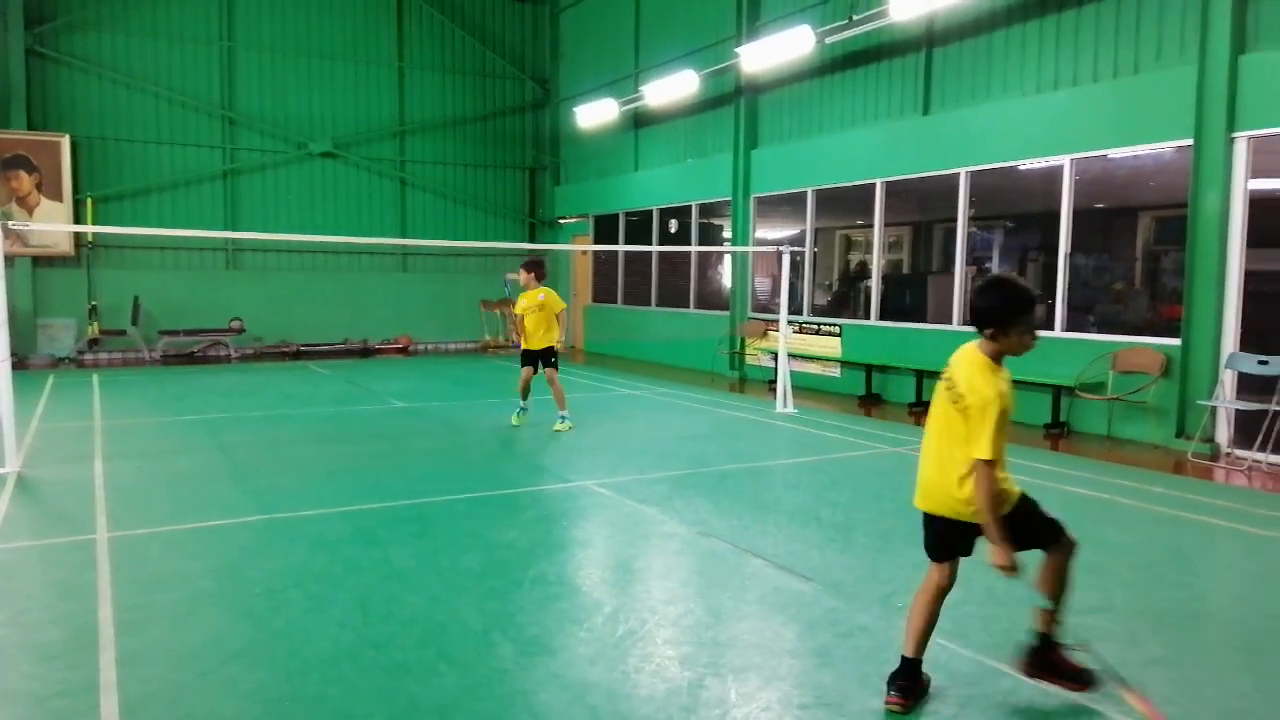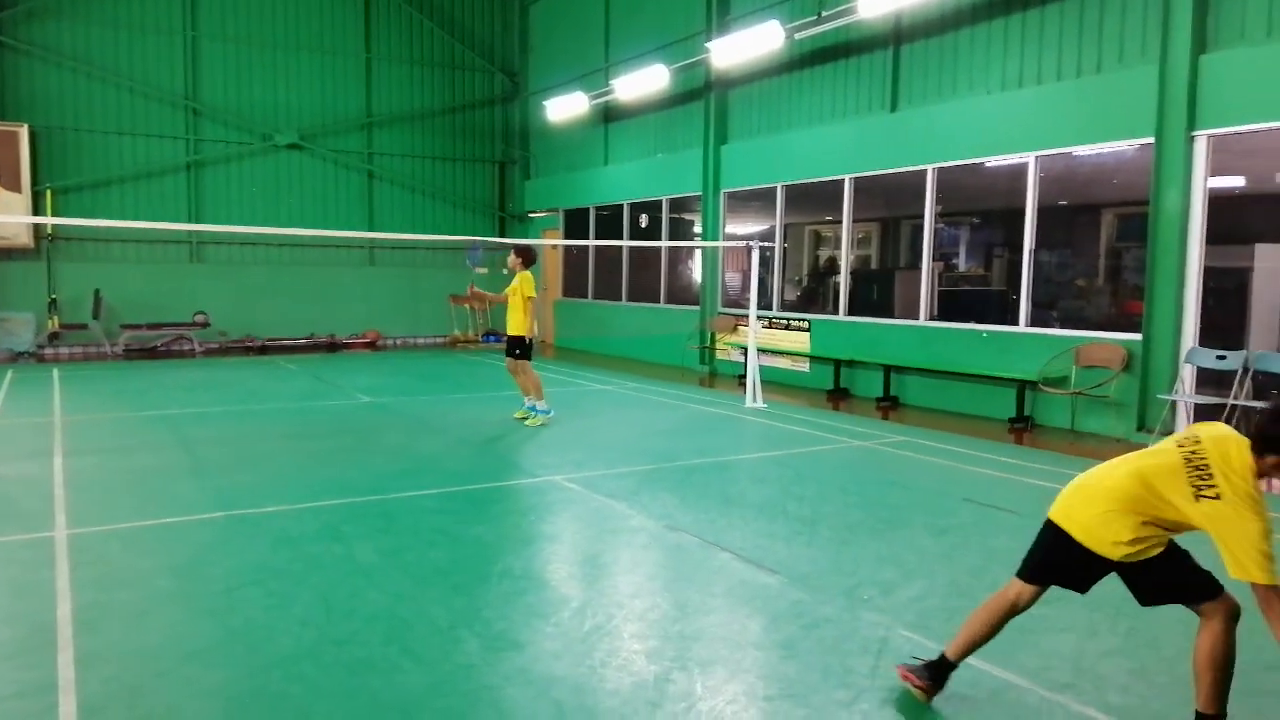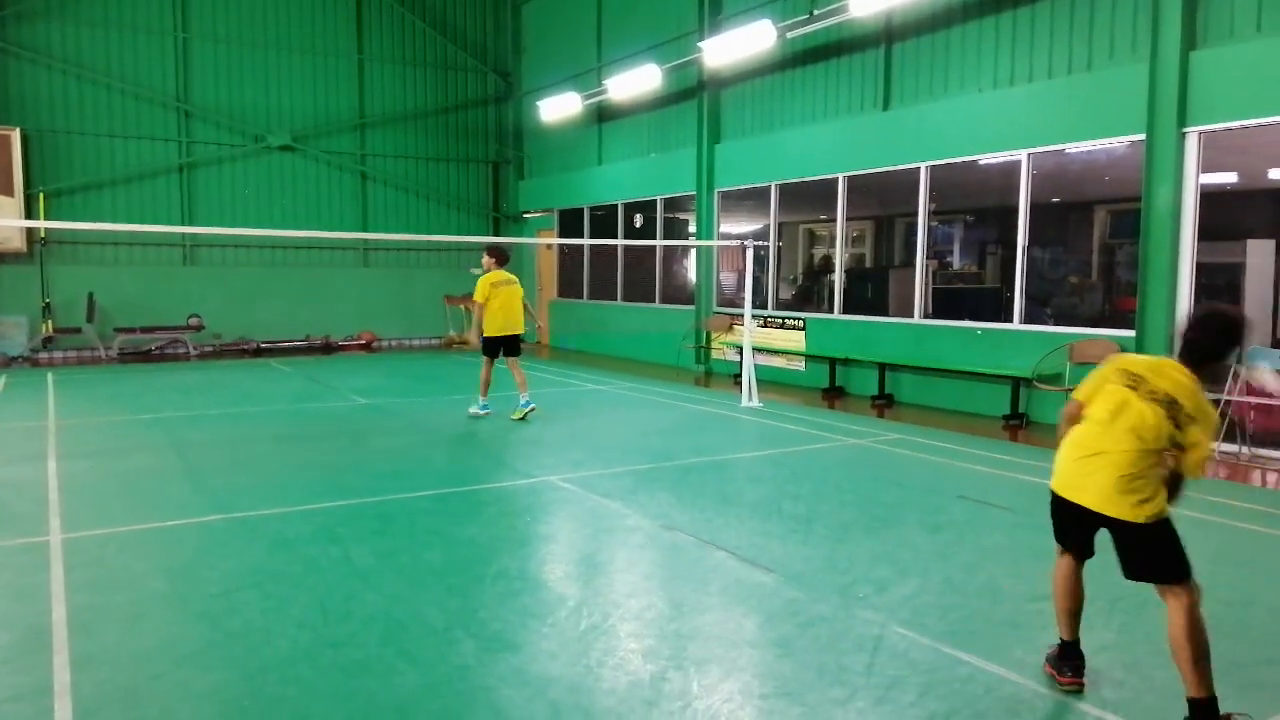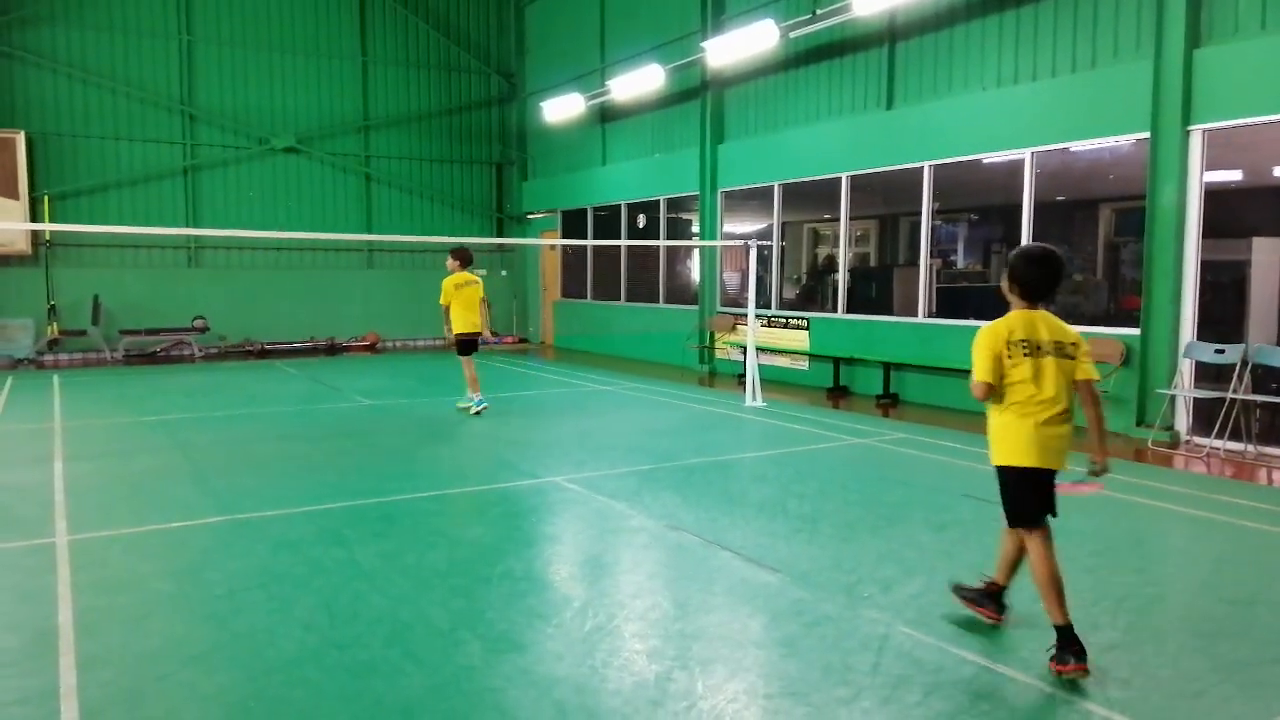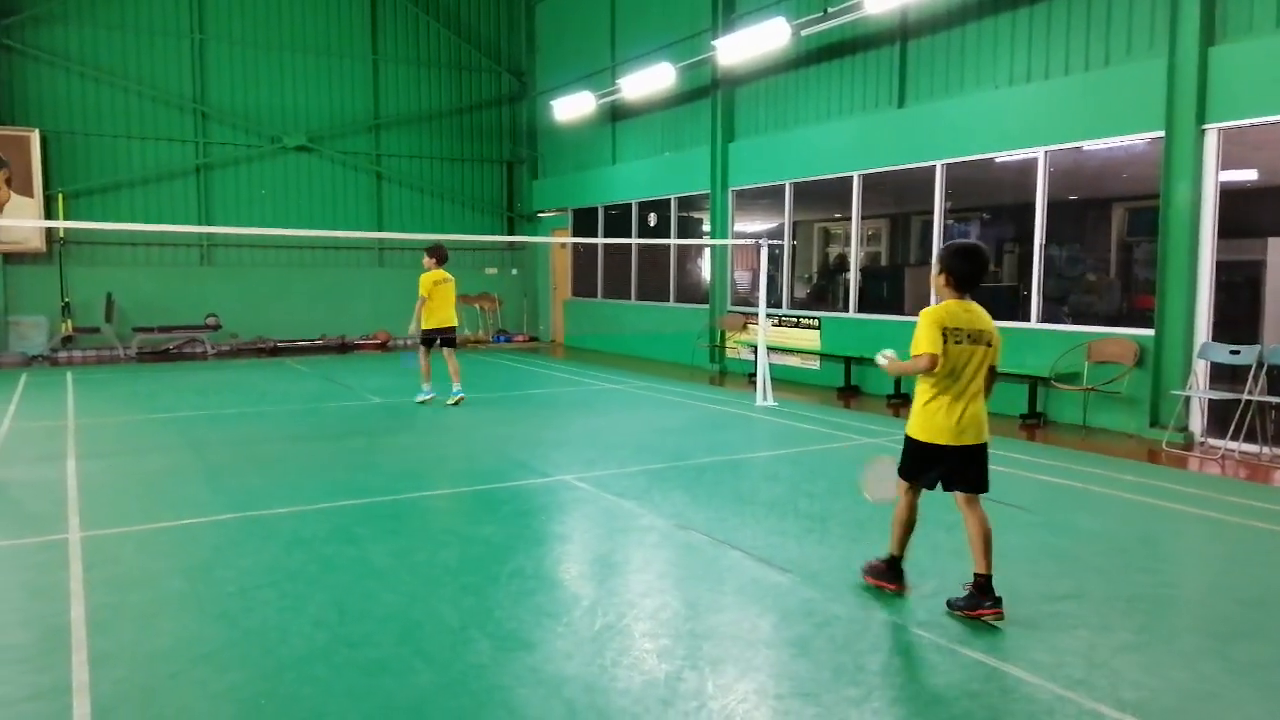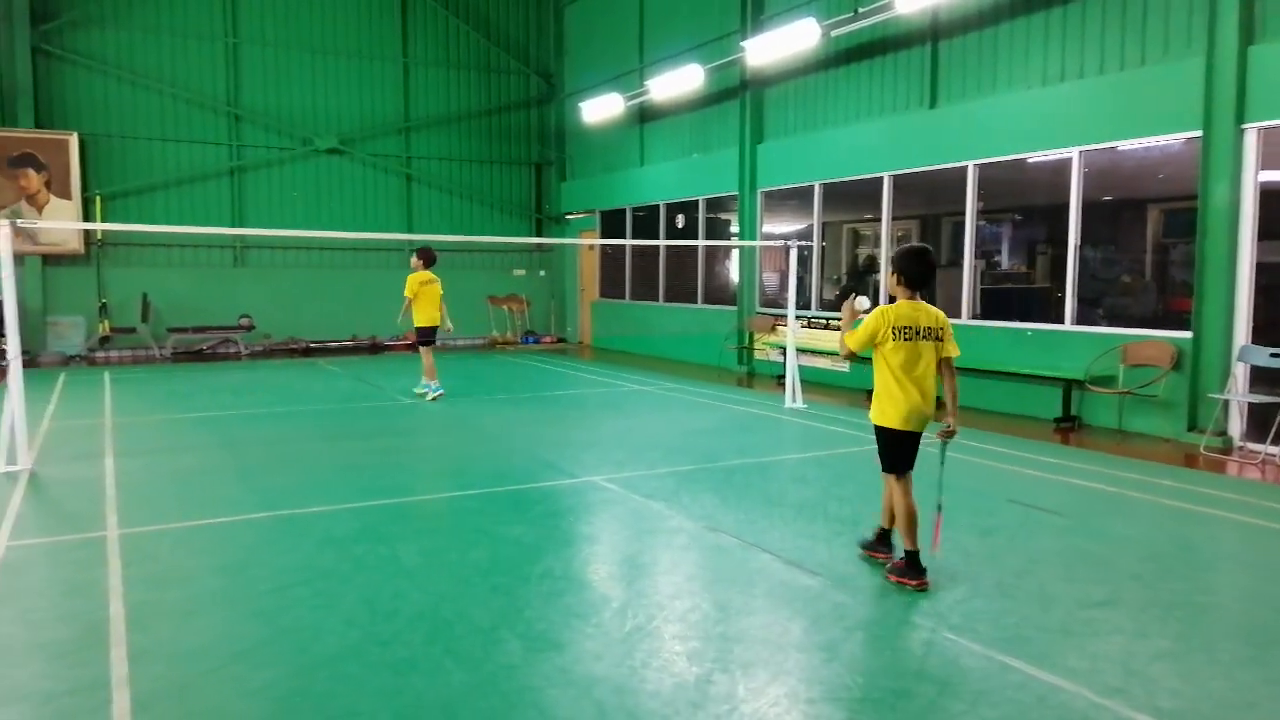
dt=0.5s
person 1, frame 1
left shoulder: (964, 355)
right shoulder: (991, 392)
right elbow: (985, 471)
right wrist: (998, 542)
left hip: (933, 489)
right hip: (971, 496)
left knee: (939, 577)
right knee: (1060, 546)
left ankle: (905, 678)
right ankle: (1043, 649)
person 1, frame 2
left shoulder: (1219, 435)
right shoulder: (1241, 505)
left hip: (1082, 497)
right hip: (1123, 532)
left knee: (1018, 593)
right knee: (1220, 611)
left ankle: (935, 672)
person 1, frame 3
left shoulder: (1123, 364)
right shoulder: (1200, 410)
left elbow: (1071, 414)
right elbow: (1178, 477)
right wrist: (1159, 503)
left hip: (1073, 476)
right hip: (1131, 494)
left knee: (1069, 555)
right knee: (1181, 594)
left ankle: (1068, 658)
person 1, frame 4
left shoulder: (995, 332)
right shoulder: (1069, 336)
left elbow: (982, 391)
right elbow: (1089, 395)
left wrist: (979, 371)
right wrist: (1099, 449)
left hip: (1015, 448)
right hip: (1051, 447)
left knee: (1035, 535)
right knee: (1023, 524)
left ankle: (1068, 644)
right ankle: (993, 595)
person 1, frame 5
left shoulder: (934, 316)
right shoulder: (986, 321)
left elbow: (927, 364)
right elbow: (989, 376)
left wrist: (893, 366)
left hip: (931, 427)
right hip: (971, 429)
left knee: (909, 491)
right knee: (969, 503)
left ankle: (891, 567)
right ankle: (984, 593)
person 1, frame 6
left shoulder: (884, 315)
right shoulder: (938, 319)
left elbow: (848, 350)
right elbow: (948, 369)
left wrist: (847, 320)
right wrist: (951, 415)
left hip: (892, 413)
right hip: (920, 412)
left knee: (899, 481)
right knee: (896, 476)
left ankle: (912, 565)
right ankle: (883, 539)
